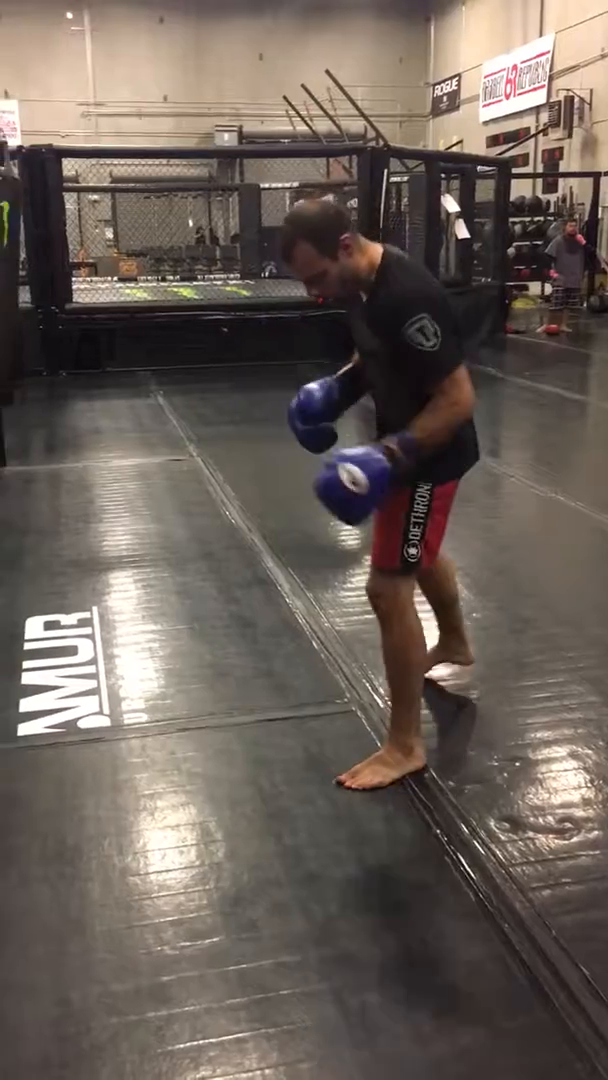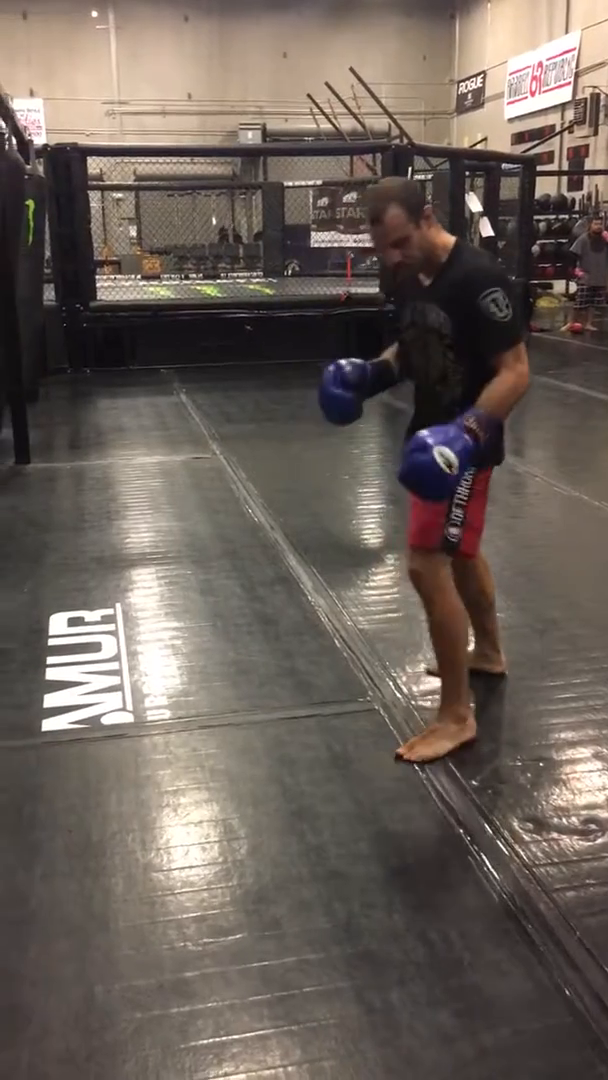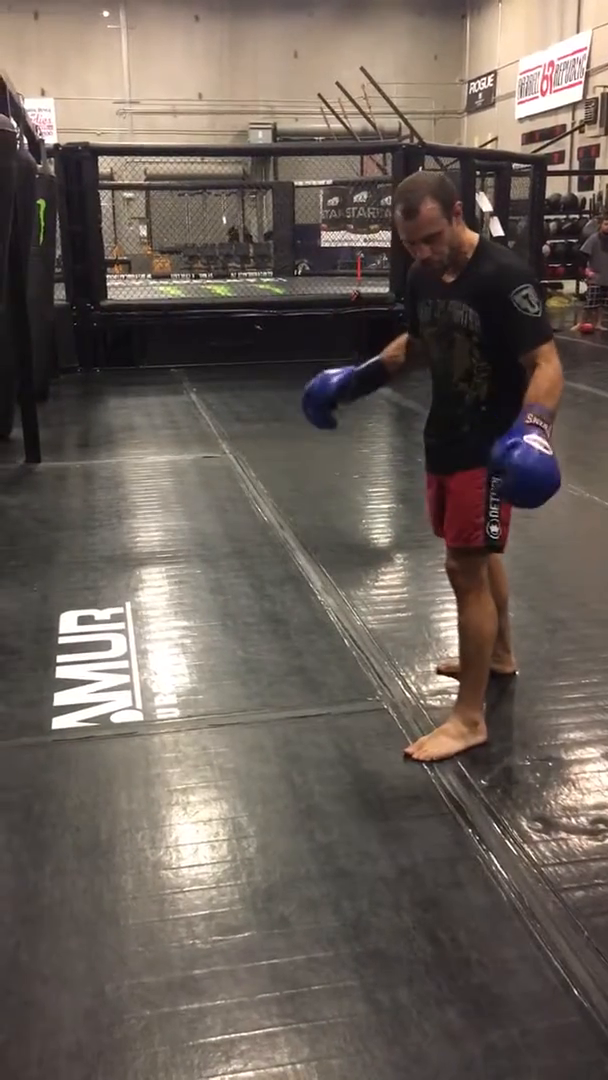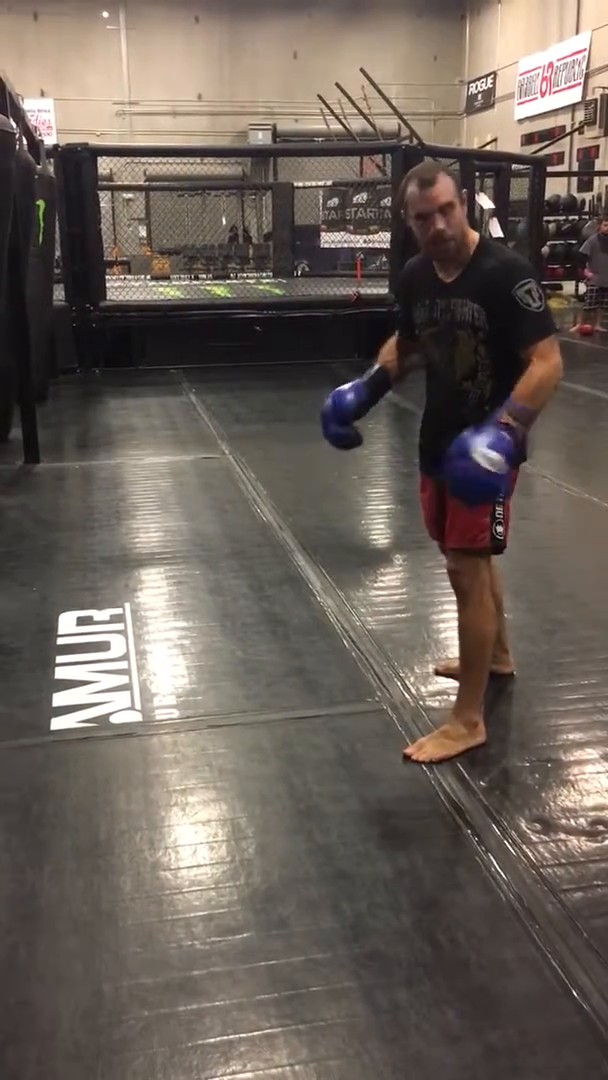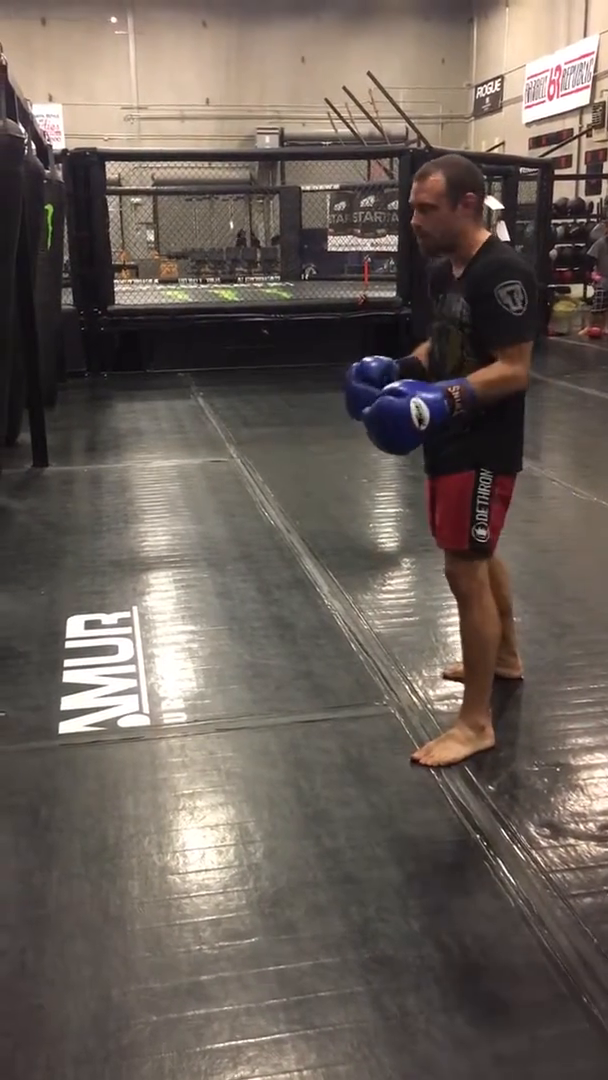
dt=0.5s
person 1, frame 1
left shoulder: (408, 297)
right shoulder: (363, 284)
left elbow: (458, 400)
left wrist: (388, 457)
right wrist: (338, 387)
left hip: (427, 458)
right hip: (404, 447)
left knee: (388, 587)
right knee: (419, 558)
left ankle: (406, 743)
right ankle: (455, 643)
person 1, frame 2
left shoulder: (477, 278)
right shoulder: (407, 278)
left elbow: (515, 370)
left wrist: (466, 432)
right wrist: (370, 374)
left hip: (461, 445)
right hip: (430, 437)
left knee: (429, 567)
right knee: (460, 550)
left ankle: (456, 716)
right ankle: (489, 651)
person 1, frame 3
left shoulder: (504, 276)
right shoulder: (423, 275)
left elbow: (546, 364)
left wrist: (534, 427)
right wrist: (358, 378)
left hip: (489, 446)
right hip: (444, 438)
left knee: (466, 568)
right knee: (478, 553)
left ankle: (469, 718)
right ankle: (500, 652)
person 1, frame 4
left shoulder: (506, 272)
right shoulder: (414, 274)
left elbow: (547, 363)
left wrist: (503, 429)
right wrist: (367, 388)
left hip: (483, 445)
right hip: (439, 442)
left knee: (466, 567)
right knee: (469, 555)
left ankle: (468, 719)
right ankle: (497, 654)
person 1, frame 5
left shoulder: (504, 272)
right shoulder: (442, 268)
left elbow: (513, 371)
left wrist: (441, 402)
right wrist: (397, 370)
left hip: (484, 449)
right hip: (450, 443)
left knee: (465, 570)
right knee: (479, 555)
left ankle: (475, 722)
right ankle: (505, 657)
